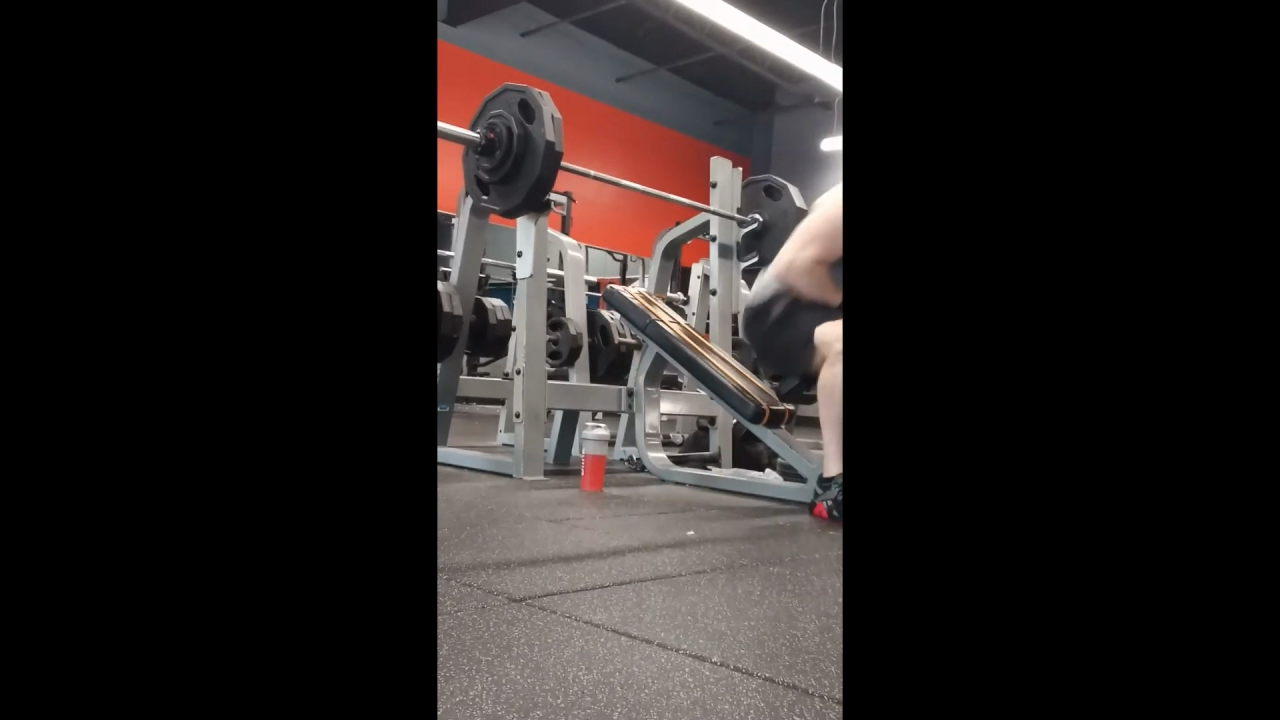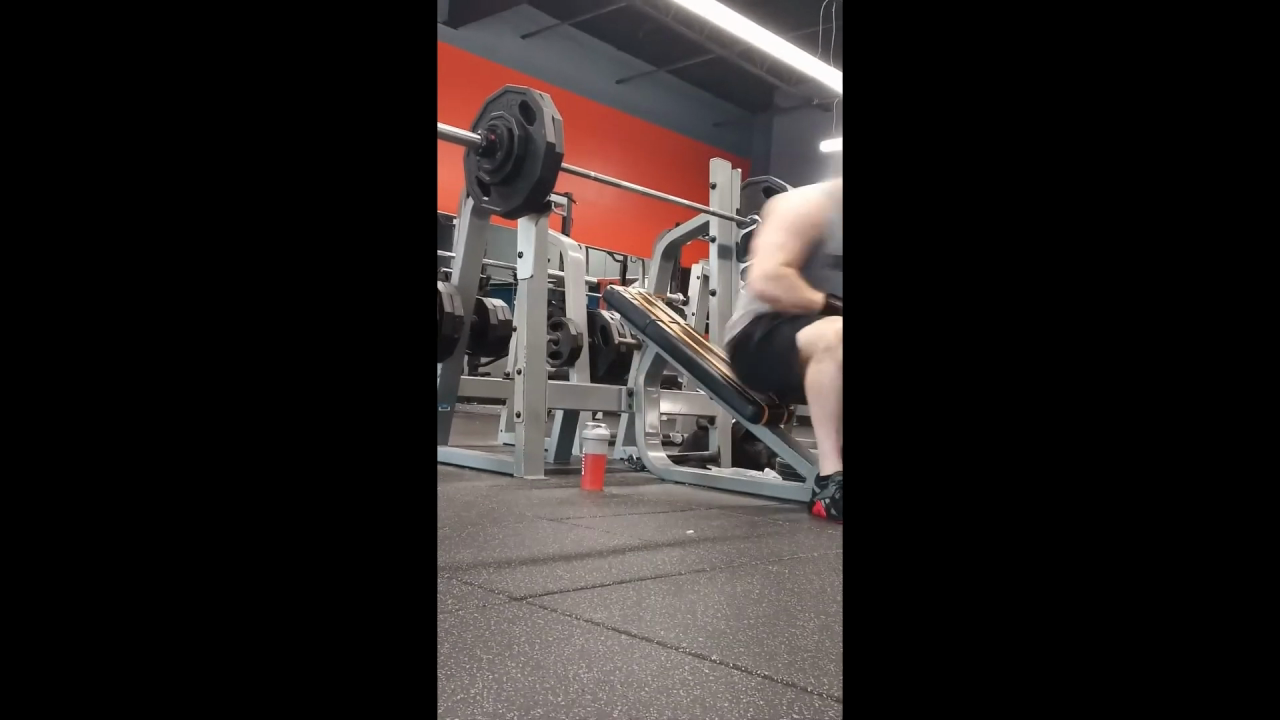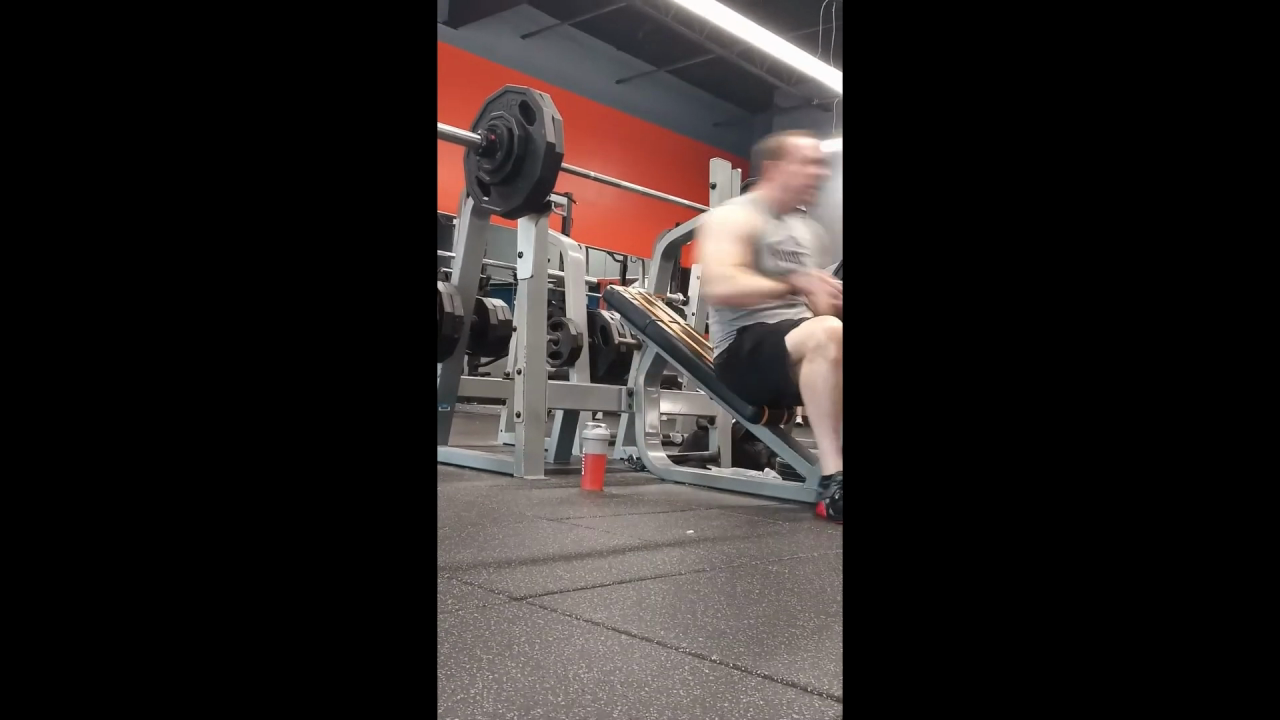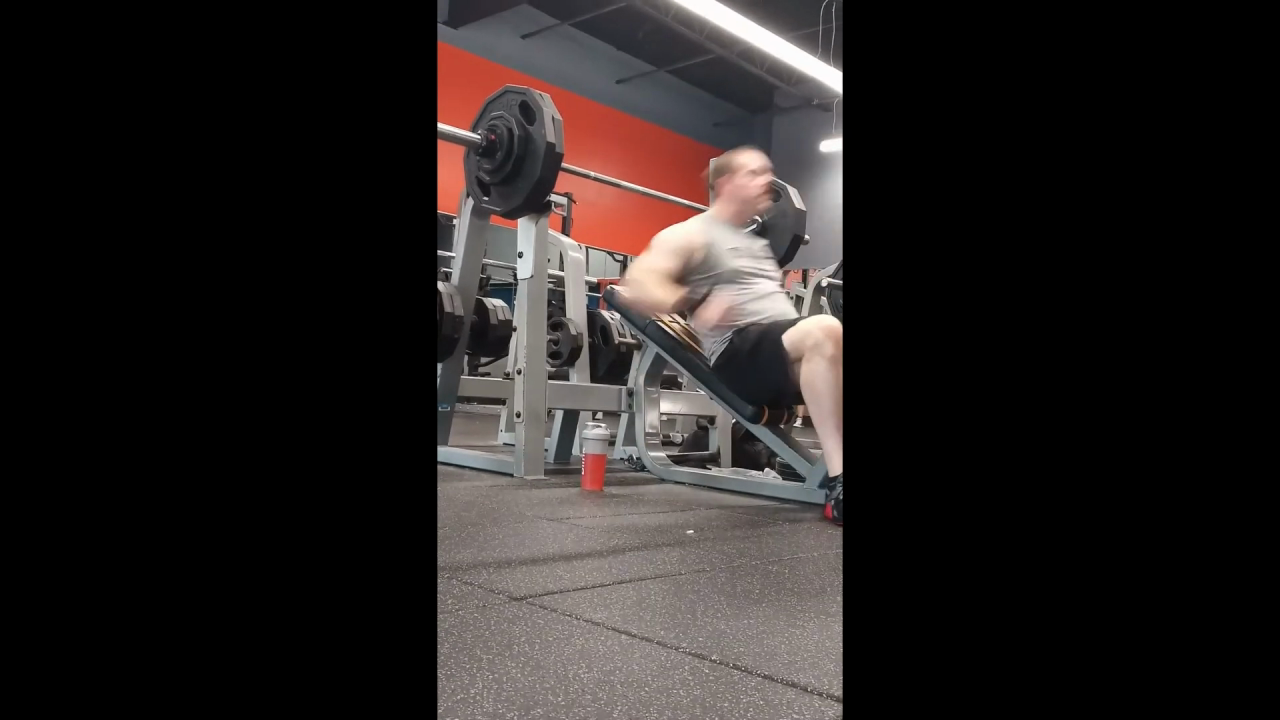
dt=0.2s
person 1, frame 1
right shoulder: (842, 203)
right elbow: (796, 265)
right wrist: (841, 306)
right hip: (781, 310)
right knee: (841, 340)
right ankle: (832, 487)
person 1, frame 2
right shoulder: (809, 205)
right elbow: (767, 279)
right wrist: (831, 308)
left hip: (813, 340)
right hip: (761, 340)
right knee: (834, 340)
right ankle: (831, 485)
person 1, frame 3
left shoulder: (808, 229)
right shoulder: (734, 218)
right elbow: (720, 287)
left wrist: (835, 300)
right wrist: (797, 287)
left hip: (802, 338)
right hip: (747, 347)
right knee: (827, 334)
right ankle: (834, 484)
person 1, frame 4
left shoulder: (757, 243)
right shoulder: (693, 235)
right elbow: (637, 285)
left wrist: (809, 314)
right wrist: (697, 303)
left hip: (789, 342)
right hip: (741, 351)
right knee: (824, 332)
right ankle: (839, 486)
